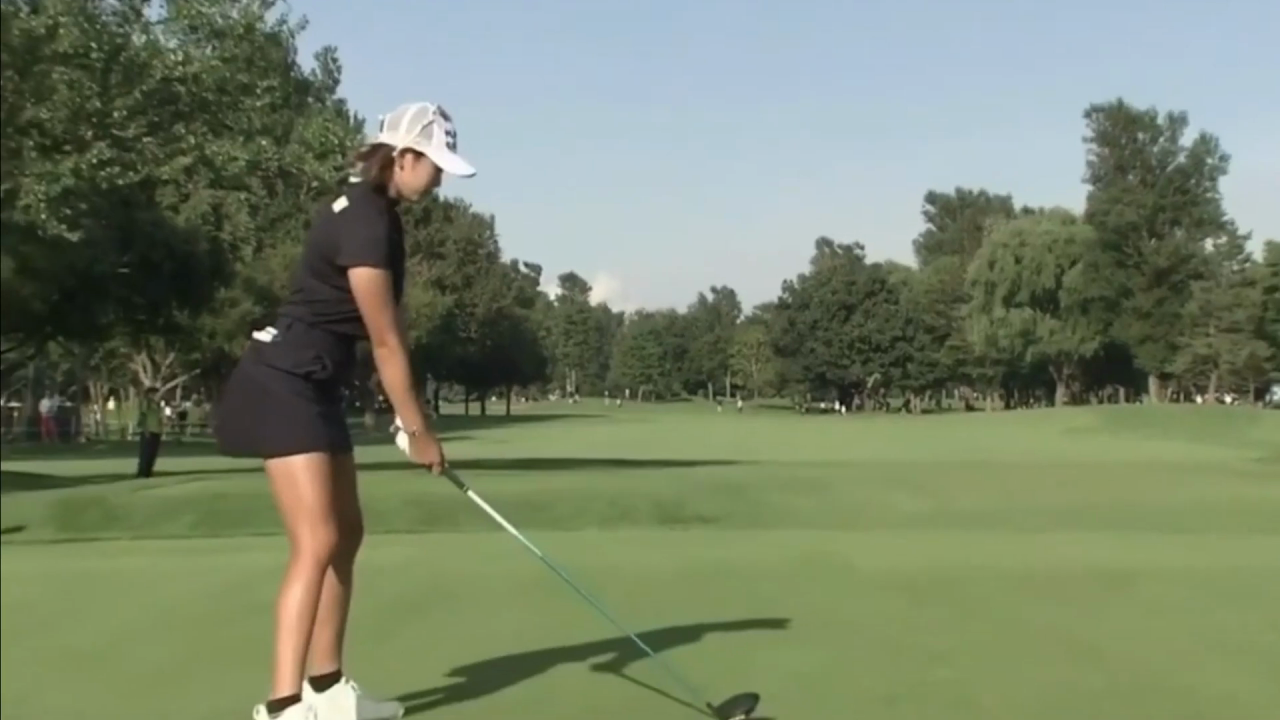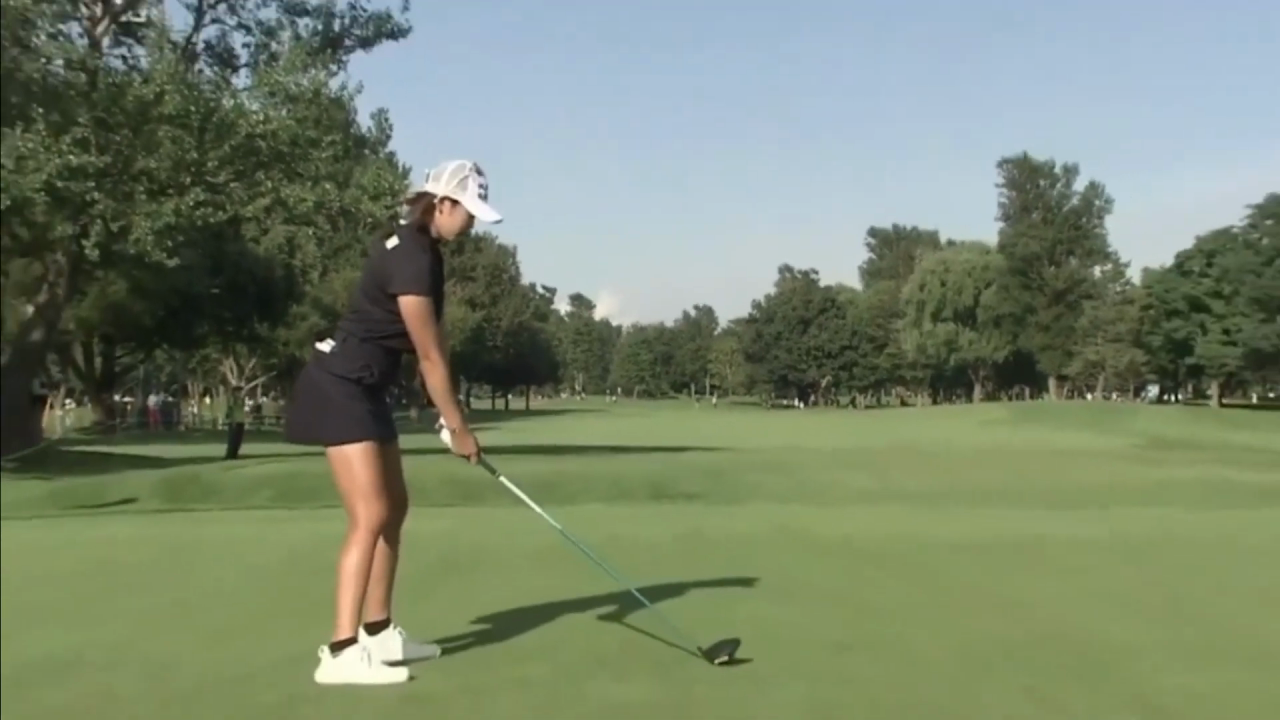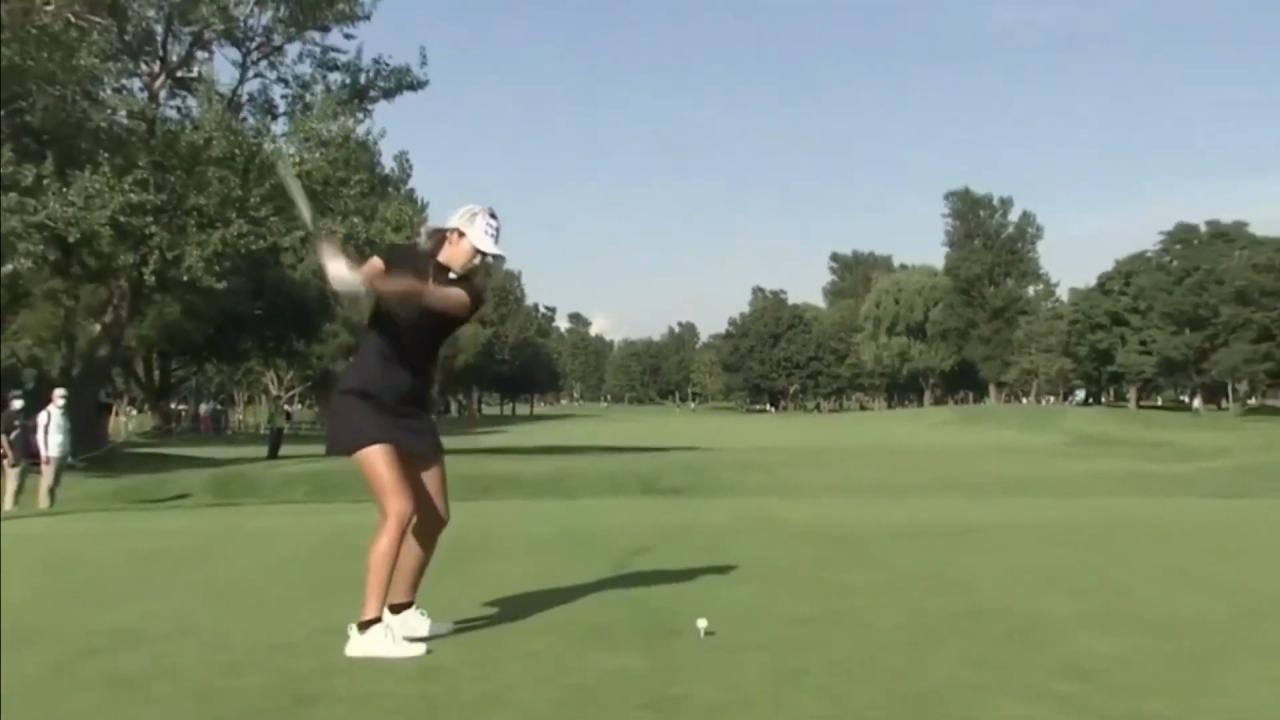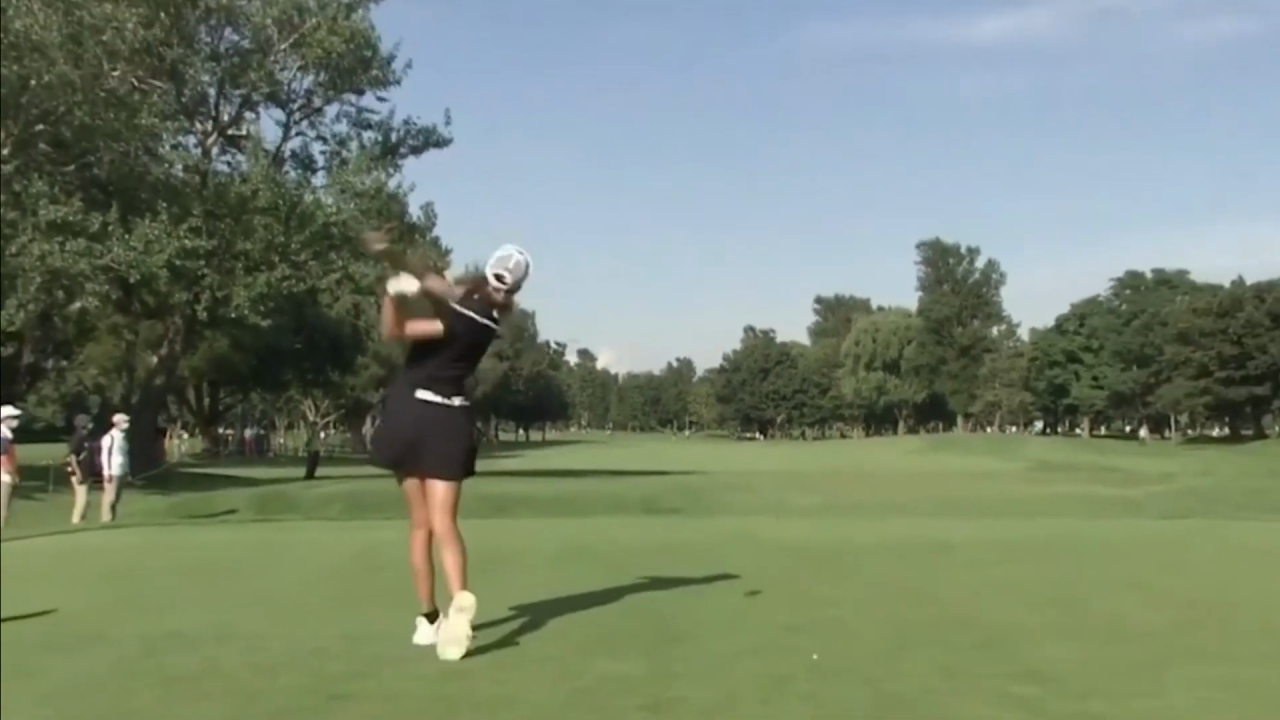
dt=1s
person 1, frame 1
left shoulder: (375, 212)
right shoulder: (365, 222)
left elbow: (386, 329)
right elbow: (386, 341)
left wrist: (410, 418)
right wrist: (418, 431)
left hip: (312, 386)
right hip: (283, 385)
left knee: (344, 534)
right knee: (317, 542)
person 1, frame 2
left shoulder: (420, 248)
right shoulder: (411, 257)
left elbow: (432, 346)
right elbow: (430, 355)
left wrist: (451, 417)
right wrist: (457, 426)
left hip: (363, 388)
right hip: (340, 387)
left knee: (393, 507)
right knee: (370, 516)
left ankle: (377, 633)
right ankle: (341, 652)
person 1, frame 3
left shoulder: (467, 293)
right shoulder: (402, 257)
left elbow: (422, 293)
right elbow: (359, 279)
left wrist: (371, 282)
right wrist: (346, 271)
left hip: (410, 407)
right hip: (362, 399)
left knee: (434, 514)
right knee: (399, 510)
left ankle: (401, 611)
person 1, frame 4
left shoulder: (466, 318)
right shoulder: (482, 308)
left elbow: (393, 331)
right elbow: (437, 284)
left wrist: (394, 292)
left hip: (409, 414)
right hip: (448, 421)
left knee: (420, 524)
right knee: (443, 523)
left ankle: (429, 619)
right ankle: (460, 598)
